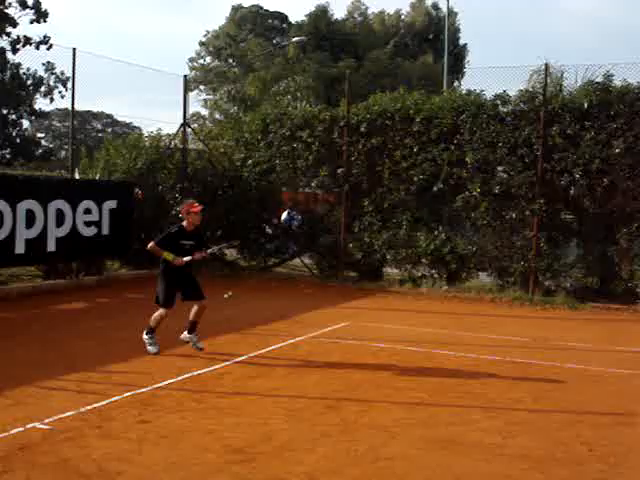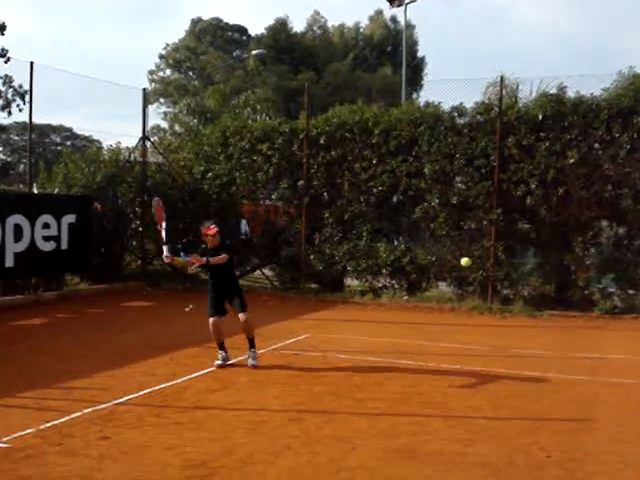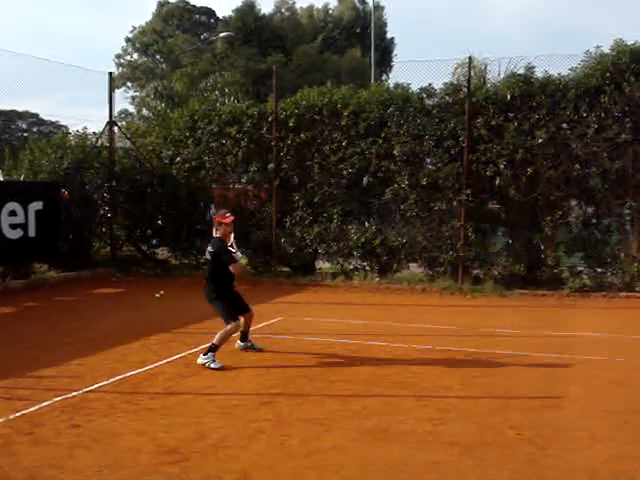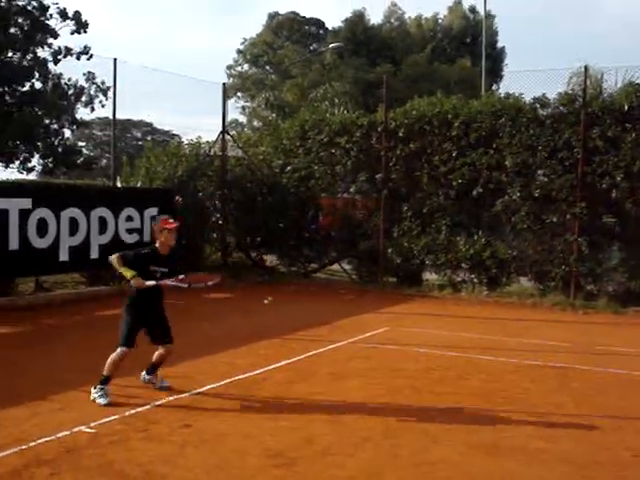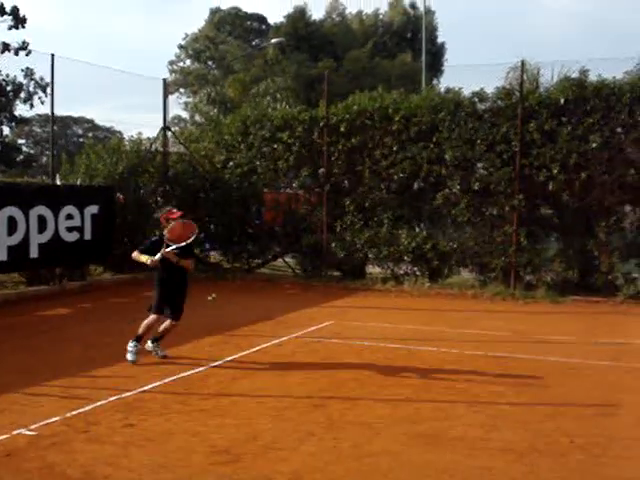
dt=1s
person 1, frame 1
left shoulder: (198, 233)
right shoulder: (174, 232)
left elbow: (200, 253)
right elbow: (151, 247)
left wrist: (200, 254)
right wrist: (172, 258)
left hip: (186, 273)
right hip: (169, 275)
left knee: (201, 304)
right knee: (165, 310)
left ankle: (189, 334)
right ankle: (149, 335)
person 1, frame 2
left shoulder: (225, 247)
right shoulder: (203, 250)
left elbow: (223, 259)
left wrist: (205, 260)
left hip: (232, 287)
right hip: (215, 290)
left knee: (244, 318)
right knee: (213, 322)
left ankle: (252, 351)
right ankle: (223, 353)
person 1, frame 3
left shoulder: (219, 242)
right shoulder: (219, 247)
right elbow: (235, 269)
left wrist: (232, 258)
right wrist: (237, 259)
left hip: (226, 289)
right hip: (217, 292)
left knee: (248, 314)
right knee: (234, 324)
left ankle: (243, 341)
right ankle: (207, 356)
person 1, frame 4
left shoulder: (173, 258)
right shoulder: (143, 255)
right elbow: (114, 259)
right wrist: (132, 276)
left hip: (154, 306)
right hip: (135, 306)
left knee: (167, 347)
right knee: (125, 349)
left ankle: (150, 374)
right ankle: (99, 388)
person 1, frame 5
right shoulder: (156, 241)
left elbow: (190, 266)
right elbow: (135, 254)
left wrist: (174, 258)
right wrist: (147, 259)
left hip: (180, 285)
right hip: (163, 283)
left knee: (173, 321)
right knee: (156, 316)
left ankle: (153, 343)
right ankle: (134, 343)
